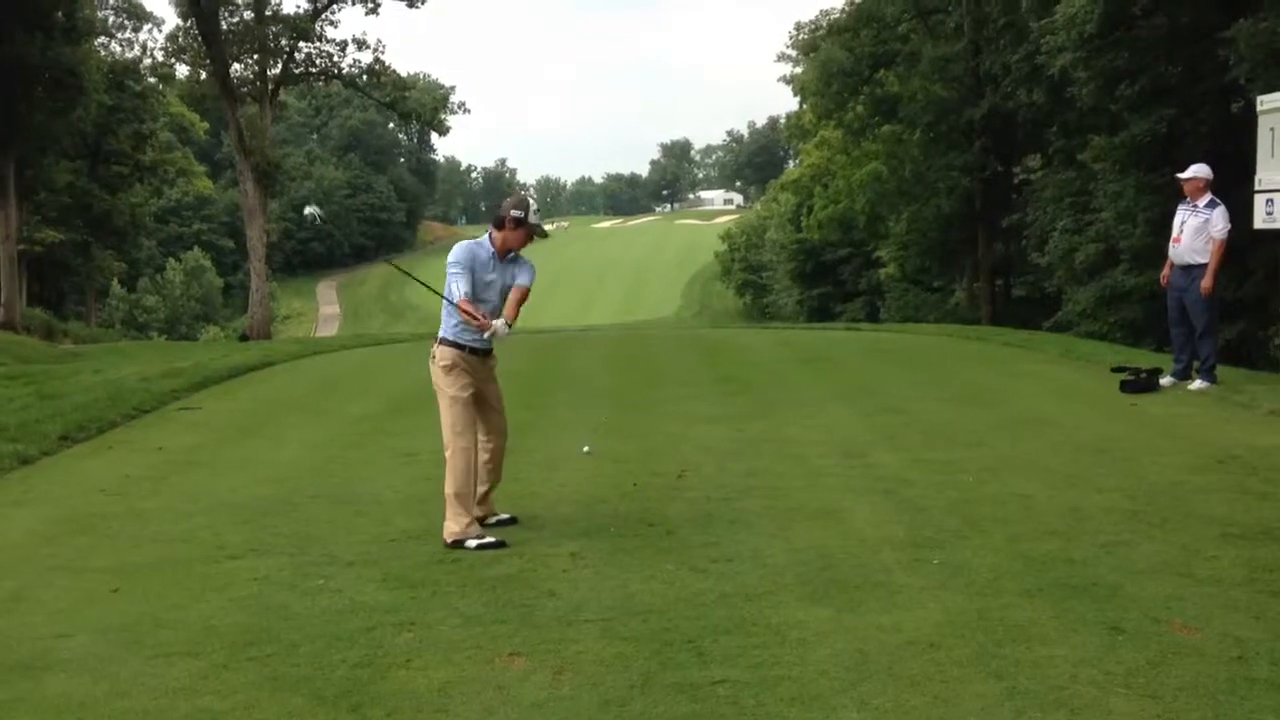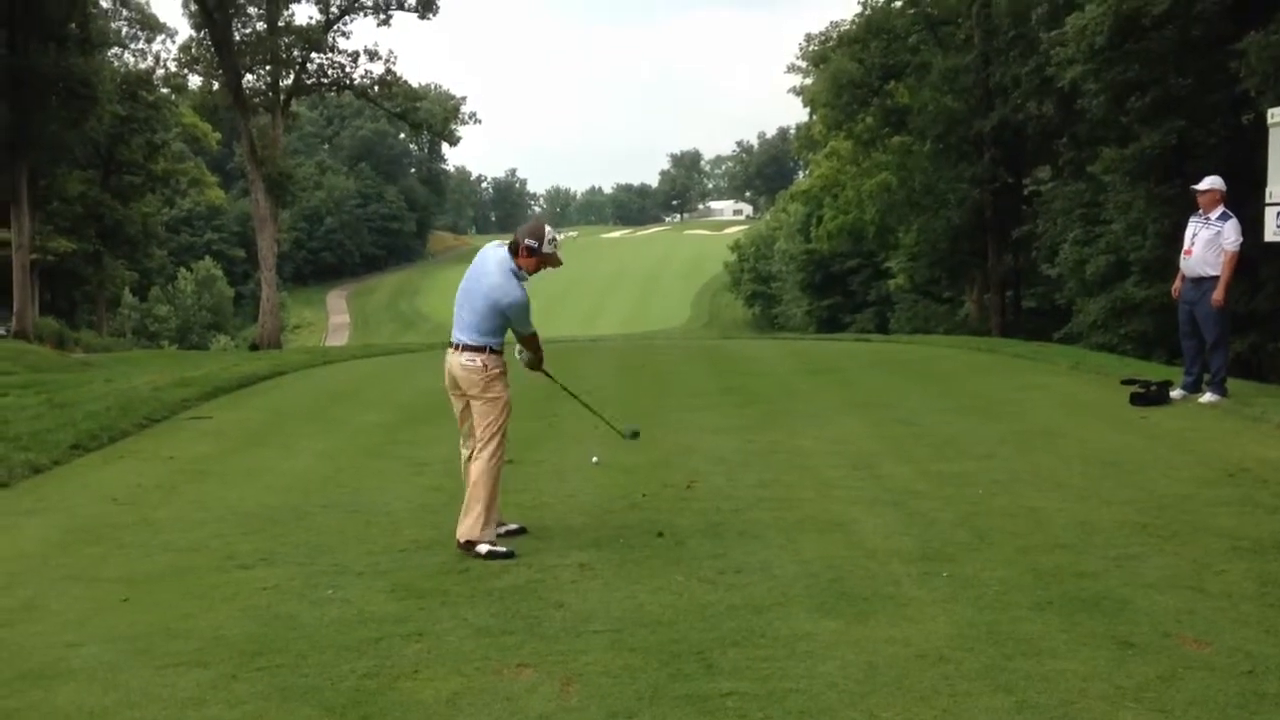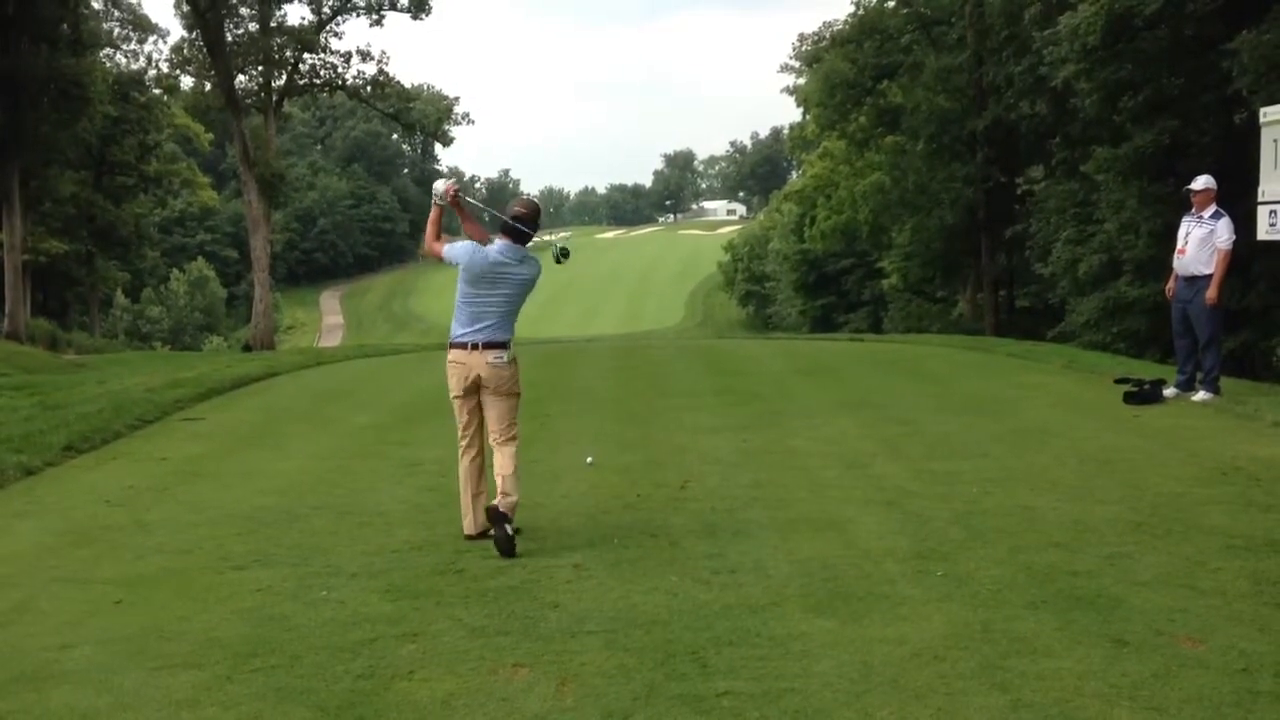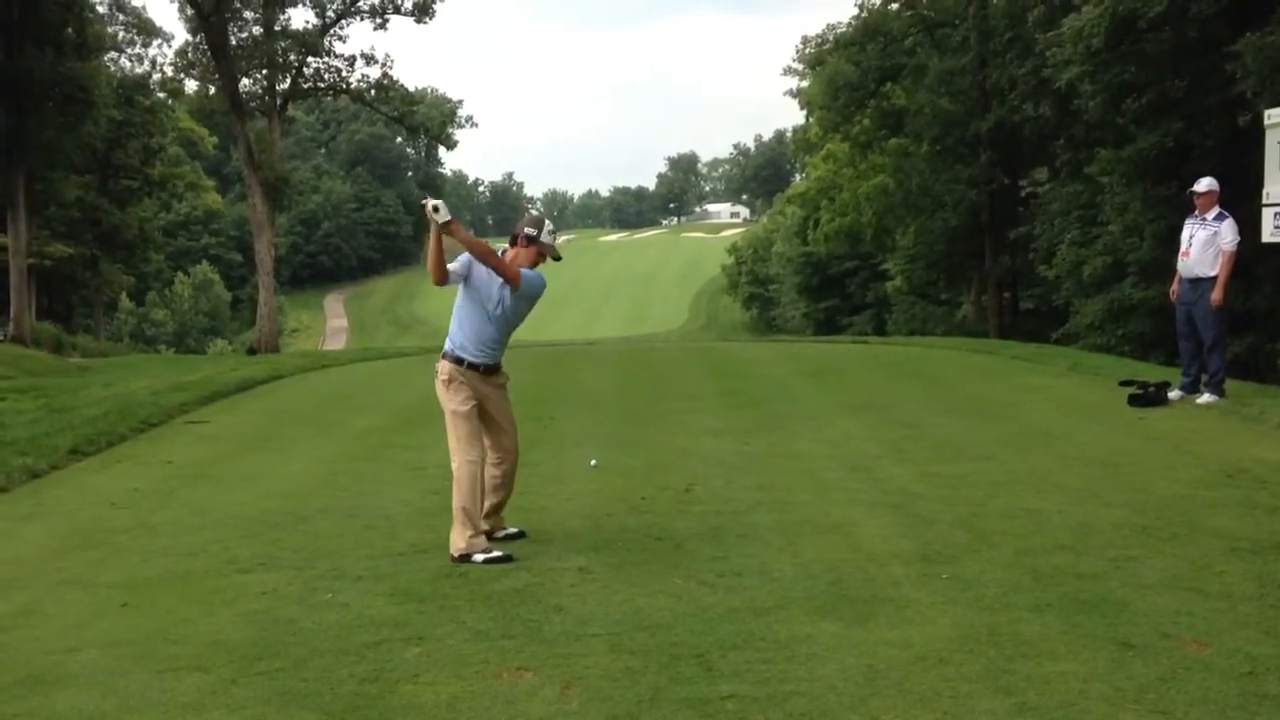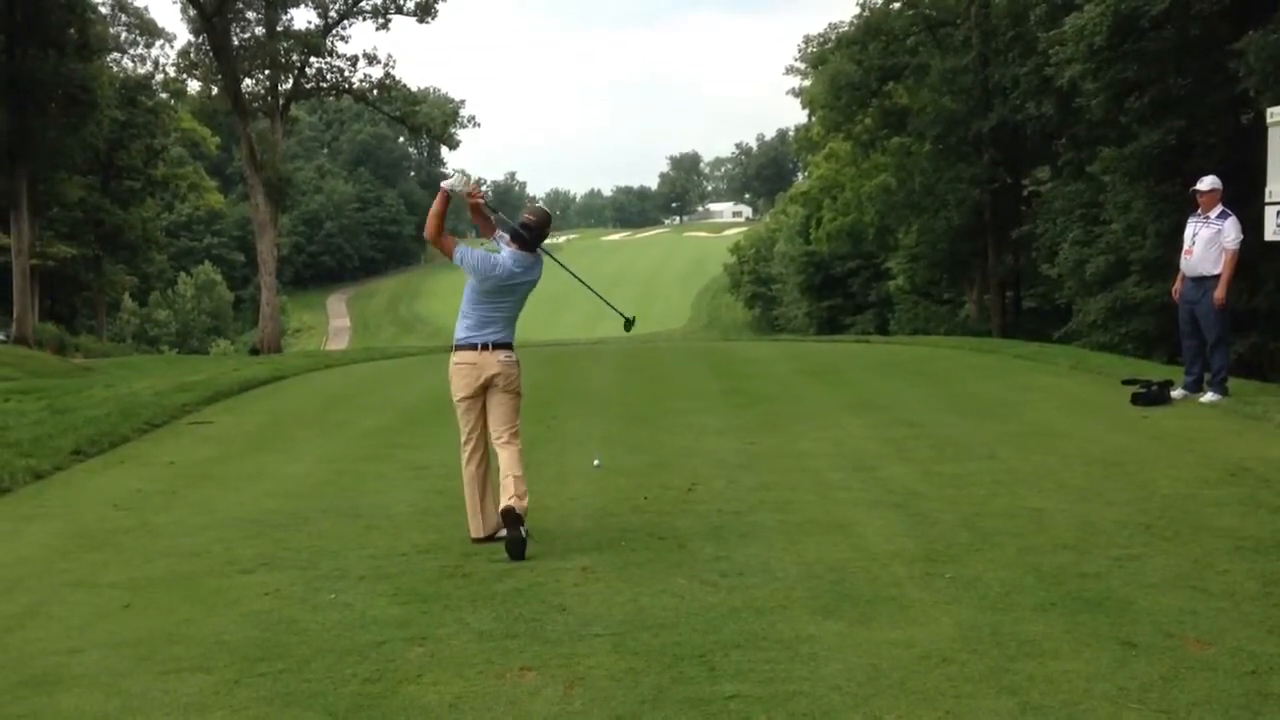
dt=1s
person 1, frame 1
left shoulder: (523, 267)
right shoulder: (465, 251)
left elbow: (516, 297)
right elbow: (461, 302)
left wrist: (504, 322)
right wrist: (482, 320)
left hip: (484, 358)
right hip: (452, 357)
left knee: (494, 434)
right knee: (462, 441)
left ankle: (480, 508)
right ankle: (459, 528)
person 1, frame 2
left shoulder: (491, 250)
right shoulder: (515, 295)
right elbow: (526, 336)
right wrist: (536, 358)
left hip: (454, 358)
right hip: (483, 365)
left knee: (473, 445)
right knee: (489, 449)
left ankle: (486, 521)
right ankle: (473, 534)
person 1, frame 3
left shoulder: (474, 255)
right shoulder: (532, 269)
left elbow: (430, 246)
left wrist: (441, 202)
right wrist: (459, 206)
left hip: (459, 357)
right hip: (498, 360)
left knee: (470, 442)
right knee: (505, 440)
left ankle: (478, 516)
right ankle: (501, 506)
person 1, frame 4
left shoulder: (535, 283)
right shoulder: (472, 262)
left elbow: (493, 262)
right elbow: (438, 277)
left wrist: (452, 226)
right wrist: (436, 229)
left hip: (492, 376)
right hip: (456, 373)
left knee: (505, 452)
right knee: (468, 458)
left ankle: (489, 522)
right ankle: (466, 543)
person 1, frame 5
left shoulder: (488, 266)
right shoulder: (535, 264)
left elbow: (431, 234)
right elbow: (485, 225)
left wrist: (446, 191)
right wrist: (473, 198)
left hip: (465, 360)
right hip: (504, 360)
left knee: (473, 445)
right knee: (506, 438)
left ankle: (484, 522)
right ankle: (511, 507)
person 2, frame 1
left shoulder: (1215, 209)
right shoulder: (1182, 206)
left elbow: (1219, 244)
left wrist: (1209, 276)
right wrist: (1167, 267)
left hip: (1198, 273)
right hip: (1177, 272)
left knee: (1203, 325)
right knee: (1177, 323)
left ankle: (1206, 374)
right ankle: (1180, 370)
person 2, frame 2
left shoulder: (1227, 222)
right shoulder: (1194, 218)
left elbow: (1230, 257)
left wrist: (1220, 289)
right wrist: (1179, 280)
left hip: (1209, 286)
right hip: (1189, 284)
left knee: (1214, 339)
right knee: (1188, 336)
left ankle: (1216, 388)
right ankle: (1190, 383)
person 2, frame 3
left shoulder: (1220, 220)
right shoulder: (1187, 218)
left elbow: (1223, 255)
left wrist: (1214, 287)
right wrist: (1172, 279)
left hip: (1203, 284)
right hip: (1182, 283)
left knee: (1207, 337)
right knee: (1182, 335)
left ankle: (1209, 386)
right ankle: (1184, 382)
person 2, frame 4
left shoulder: (1224, 222)
right shoulder: (1190, 220)
left elbow: (1228, 257)
left wrist: (1219, 289)
right wrist: (1176, 281)
left hip: (1207, 286)
right hip: (1186, 285)
left knee: (1212, 339)
right knee: (1186, 337)
left ankle: (1214, 388)
right ankle: (1189, 384)
person 2, frame 5
left shoulder: (1227, 220)
right shoulder: (1192, 219)
left elbow: (1231, 255)
left wrist: (1222, 287)
right wrist: (1179, 280)
left hip: (1210, 284)
right hip: (1189, 284)
left knee: (1215, 338)
right knee: (1189, 336)
left ankle: (1217, 387)
right ankle: (1192, 383)
